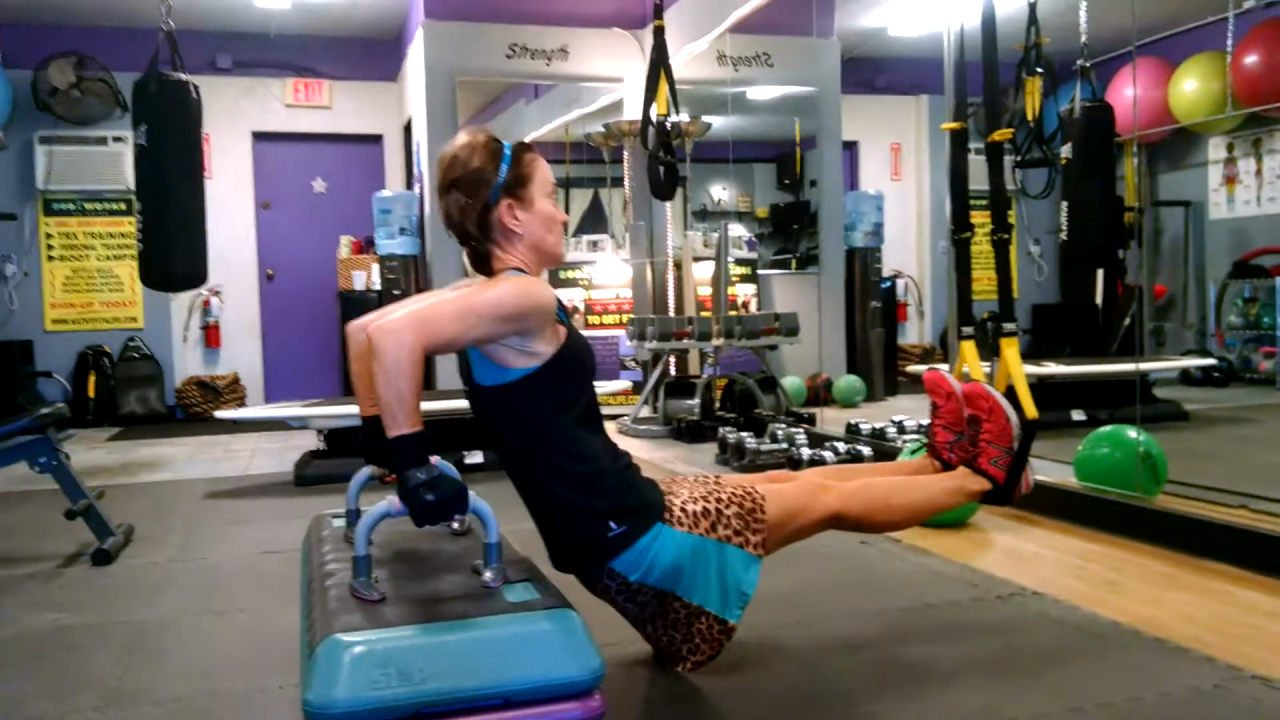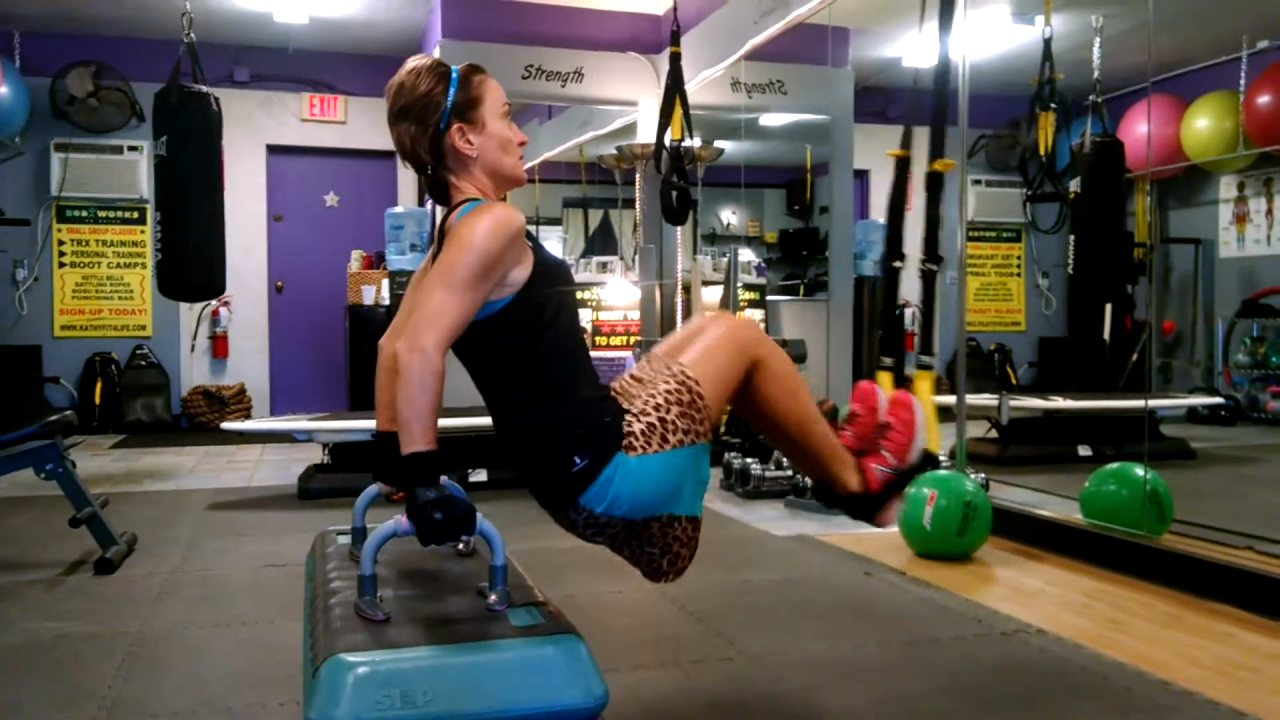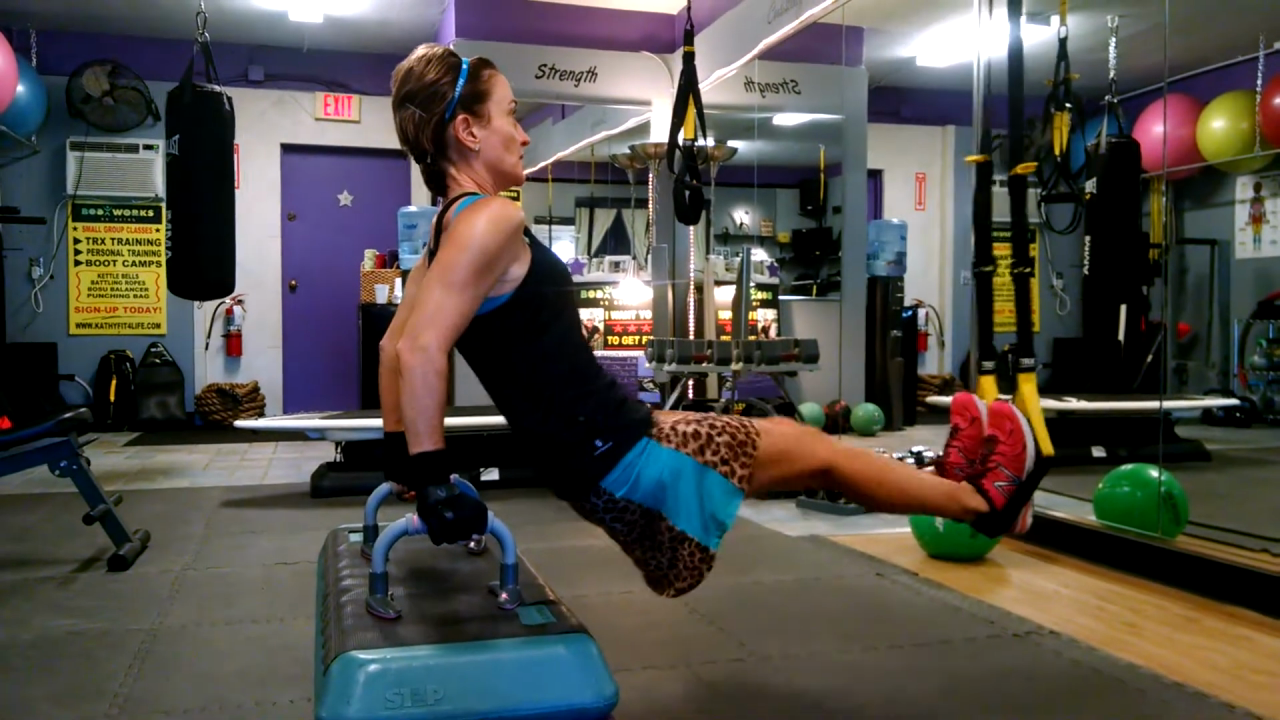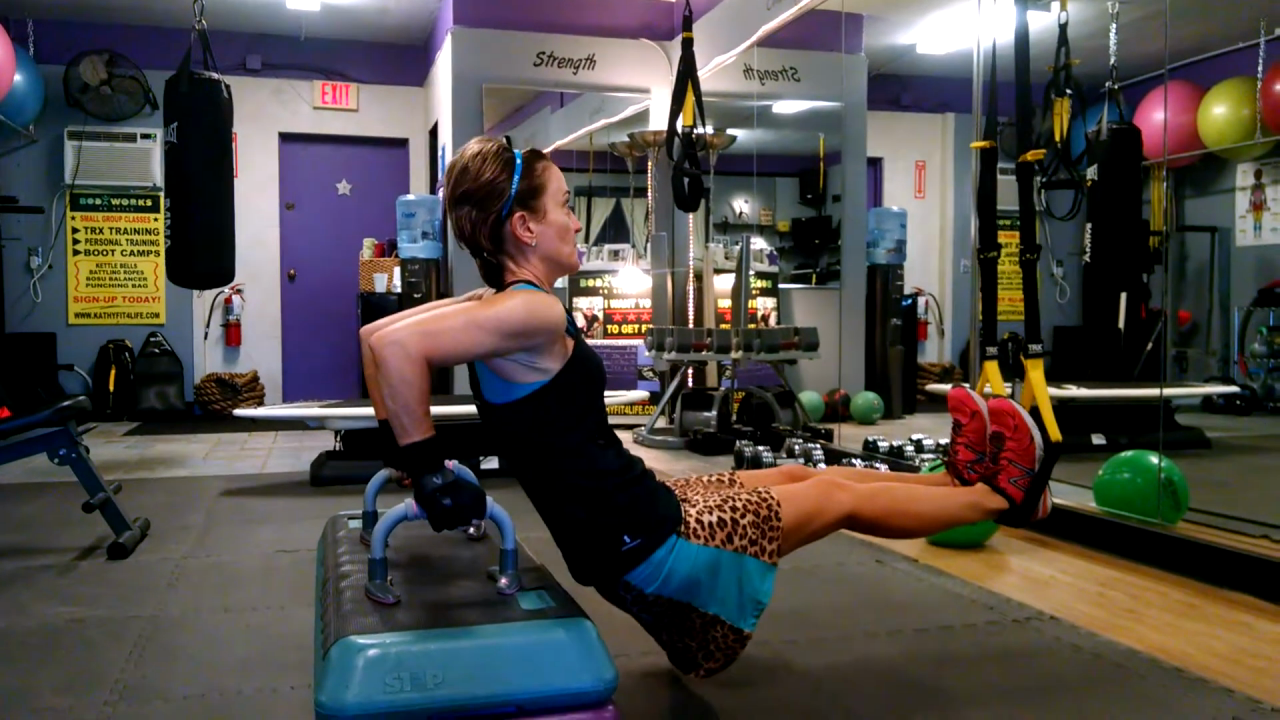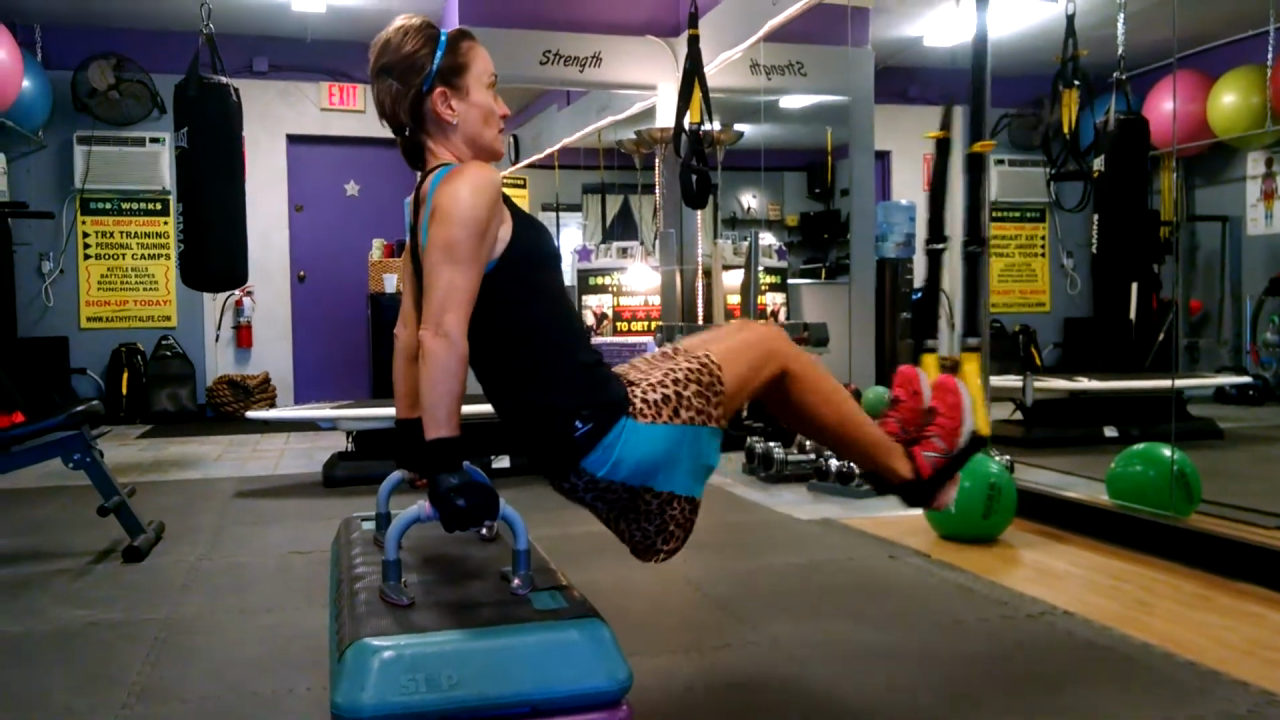
dt=1s
person 1, frame 1
left shoulder: (484, 294)
right shoulder: (524, 298)
left elbow: (361, 334)
right elbow: (389, 335)
left wrist: (385, 449)
right wrist: (413, 466)
left hip: (616, 517)
right hip: (627, 537)
left knee: (787, 481)
right knee: (825, 499)
left ankle: (940, 463)
right ankle: (979, 478)
person 1, frame 2
left shoulder: (457, 232)
right shoulder: (492, 226)
left elbow: (392, 348)
right elbow: (417, 353)
left wrist: (394, 464)
right wrist: (424, 483)
left hip: (579, 469)
right hip: (603, 474)
left knee: (712, 332)
right knee: (737, 334)
left ankle: (831, 456)
right ankle: (853, 480)
person 1, frame 3
left shoulder: (452, 232)
right shoulder: (491, 221)
left elbow: (394, 349)
right elbow: (421, 353)
left wrist: (405, 465)
right wrist: (436, 484)
left hip: (596, 458)
right hip: (620, 460)
left knee: (793, 440)
right knee: (813, 449)
left ankle: (954, 487)
right ankle: (984, 501)
person 1, frame 4
left shoulder: (495, 306)
right shoulder: (533, 313)
left elbow: (379, 339)
right elbow: (391, 343)
left wrist: (408, 453)
right wrist: (428, 470)
left hip: (634, 515)
right hip: (644, 544)
left knee: (796, 475)
right knee: (836, 494)
left ankle: (960, 481)
right ankle: (999, 497)
person 1, frame 5
left shoulder: (433, 198)
right shoulder: (469, 187)
left elbow: (410, 338)
right elbow: (444, 337)
left wrist: (414, 450)
right wrist: (446, 465)
left hip: (574, 437)
right hip: (601, 441)
left knee: (742, 339)
right knee: (769, 344)
left ankle: (874, 440)
right ankle: (904, 465)
